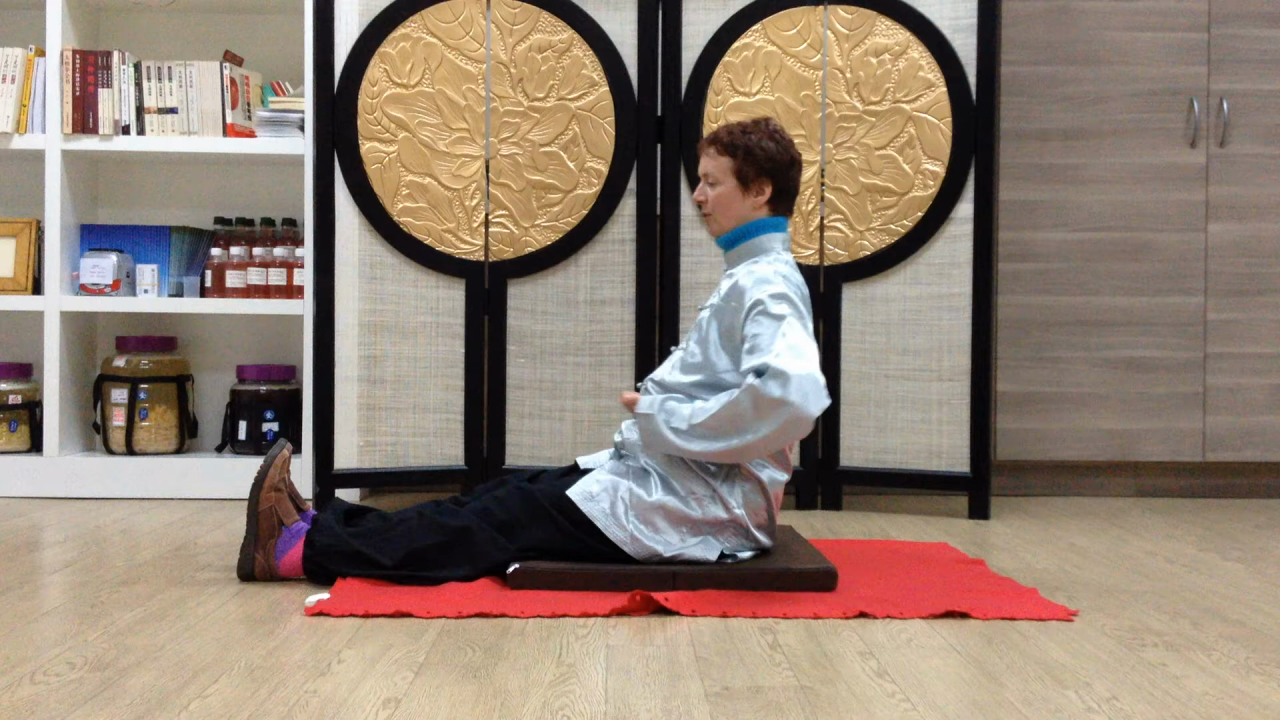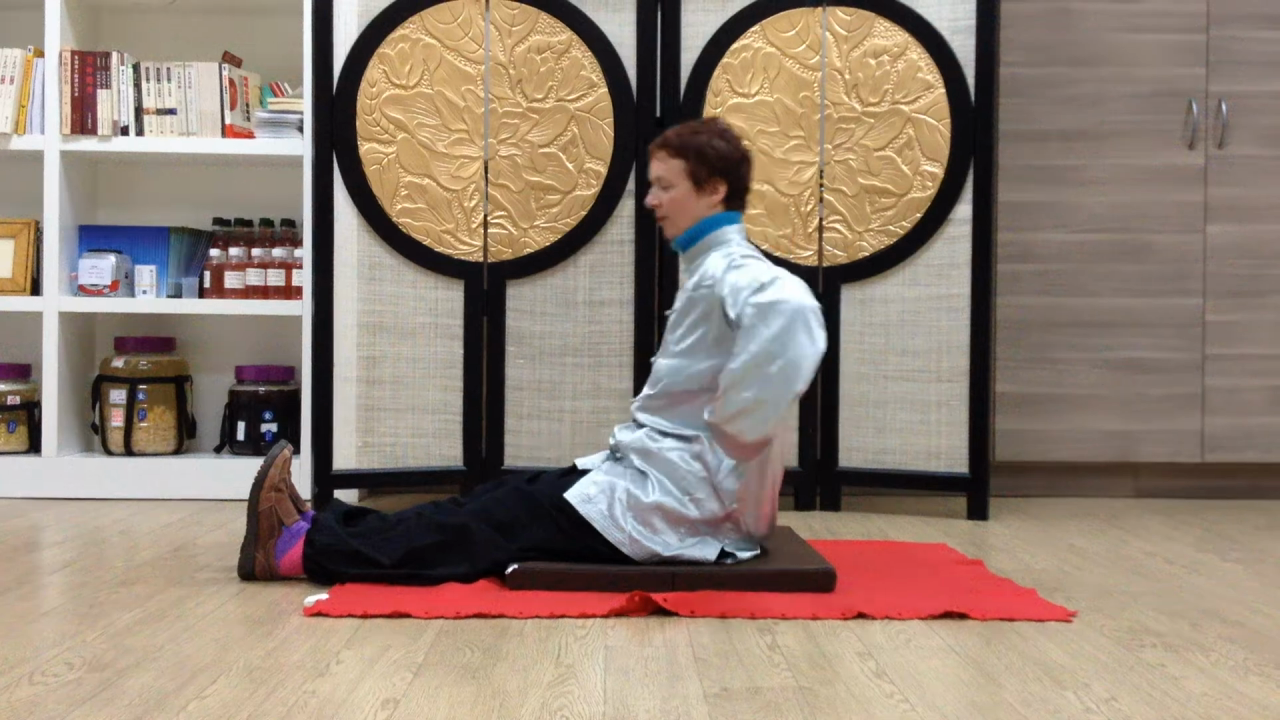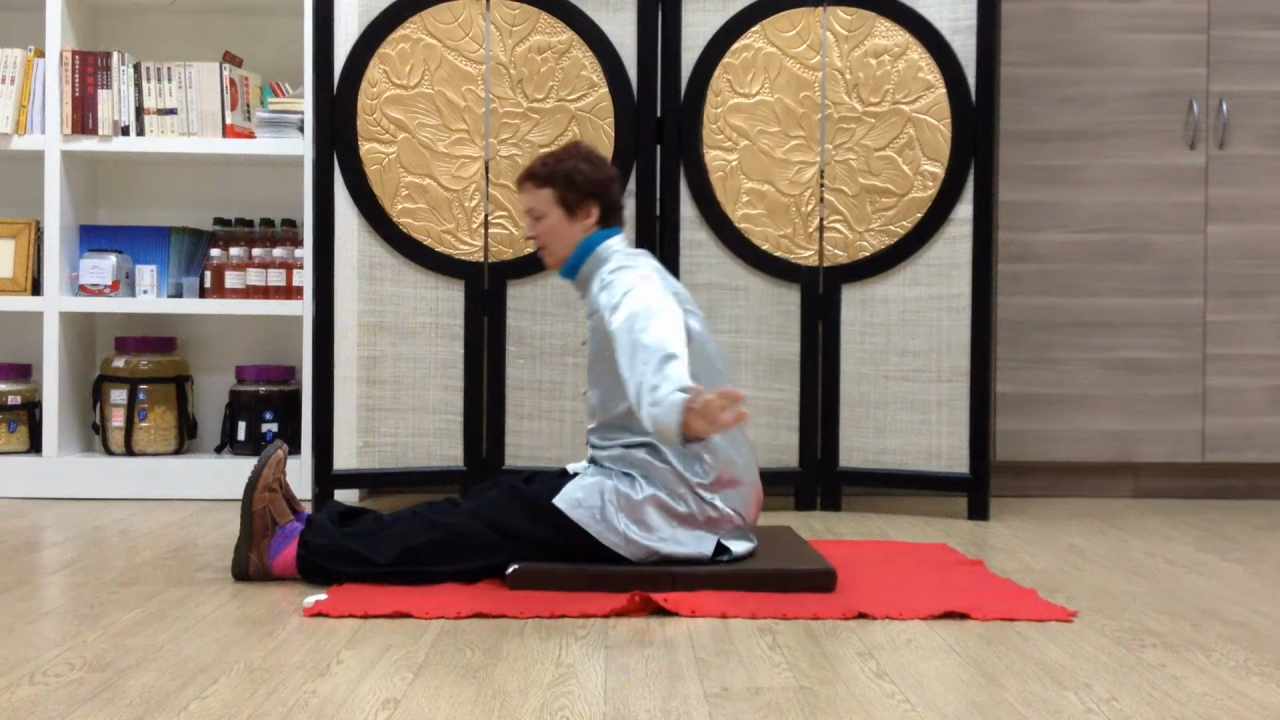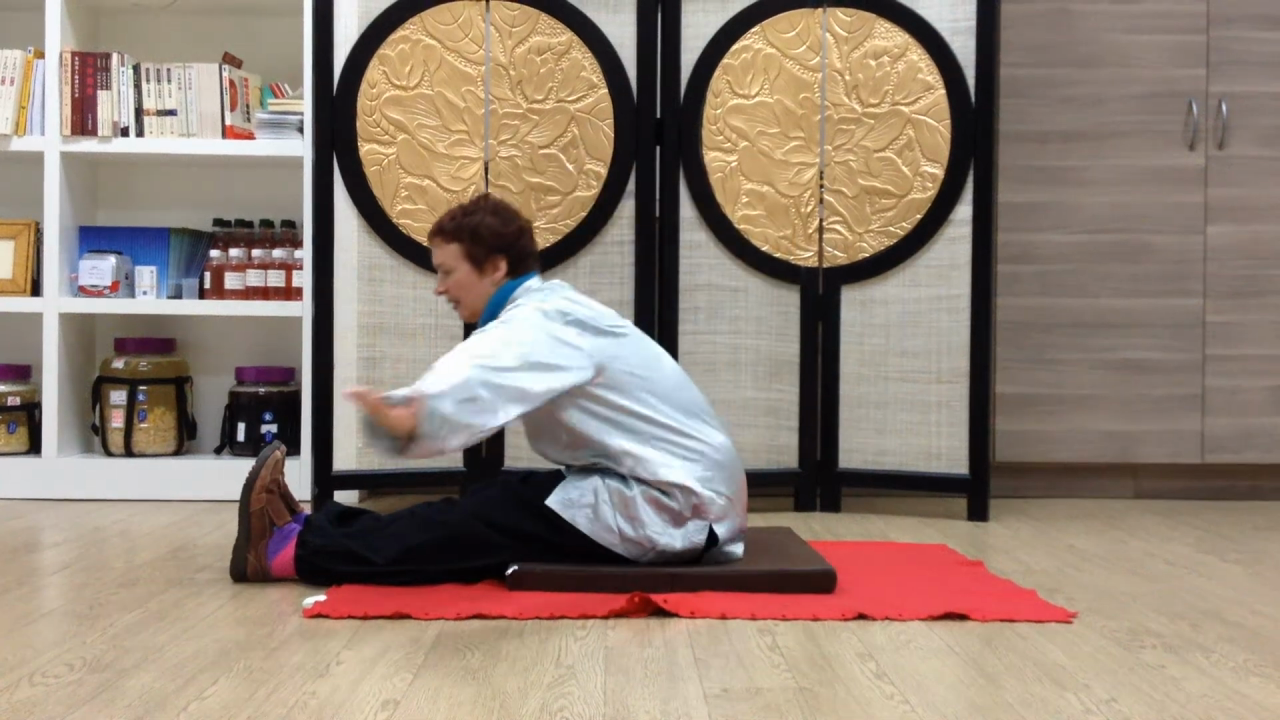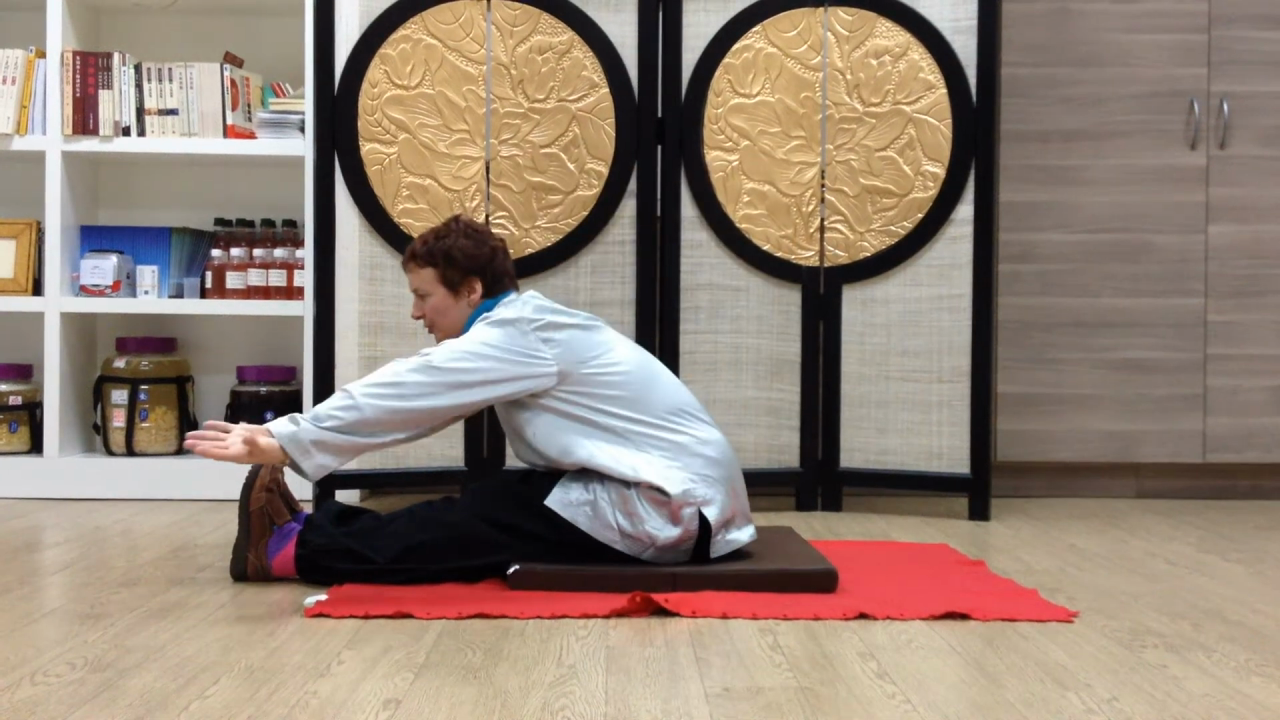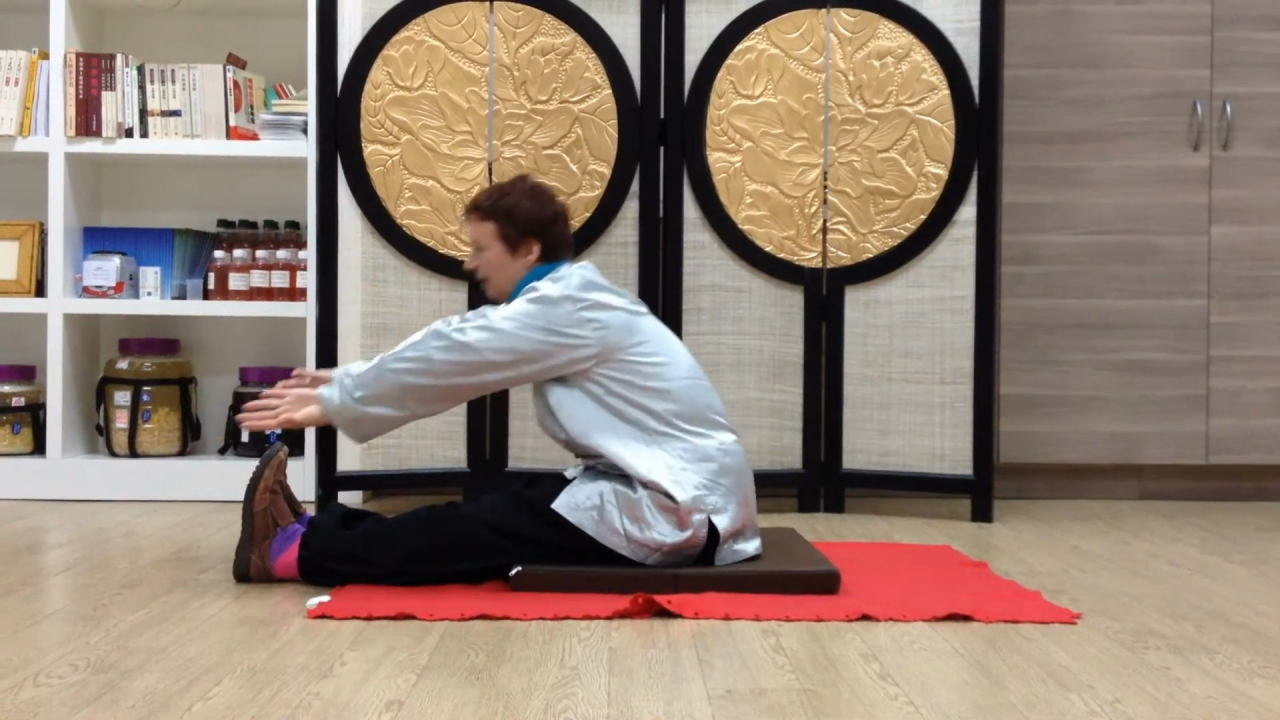
dt=0.5s
person 1, frame 1
left shoulder: (766, 284)
right shoulder: (755, 275)
left elbow: (793, 398)
left wrist: (664, 421)
right wrist: (658, 408)
left hip: (692, 506)
right hip: (675, 485)
left knee: (494, 523)
right knee: (505, 498)
left ankle: (299, 548)
right ankle: (322, 529)
person 1, frame 2
left shoulder: (733, 270)
right shoulder: (716, 269)
left elbow: (792, 312)
left wrist: (737, 426)
left hip: (684, 502)
right hip: (669, 481)
left knee: (496, 524)
right knee: (503, 500)
left ankle: (302, 549)
right ankle: (319, 530)
person 1, frame 3
left shoulder: (625, 284)
right shoulder: (619, 273)
left elbow: (652, 349)
left wrist: (684, 414)
left hip: (679, 506)
right hip: (670, 489)
left knee: (488, 523)
right knee: (494, 499)
left ankle: (296, 548)
right ankle: (314, 529)
person 1, frame 4
left shoulder: (539, 322)
right shoulder: (549, 306)
left elbow: (476, 379)
left wrist: (409, 417)
left hip: (670, 508)
right hip: (675, 494)
left knee: (481, 523)
right knee: (489, 502)
left ankle: (296, 549)
right ankle: (313, 530)
person 1, frame 5
left shoulder: (518, 335)
right shoulder: (522, 326)
left elbow: (407, 392)
right elbow: (417, 396)
left wrist: (284, 440)
right wrist: (288, 437)
left hip: (667, 507)
right hip: (671, 490)
left knee: (474, 526)
right knee: (483, 504)
left ankle: (293, 550)
right ankle: (311, 531)
person 1, frame 6
left shoulder: (564, 308)
right shoulder: (565, 297)
left elbow: (450, 361)
right elbow: (455, 347)
left wrist: (333, 403)
right wrist: (341, 382)
left hip: (675, 509)
right hip: (672, 490)
left knee: (487, 530)
right knee: (493, 508)
left ankle: (295, 552)
right ankle: (312, 534)
